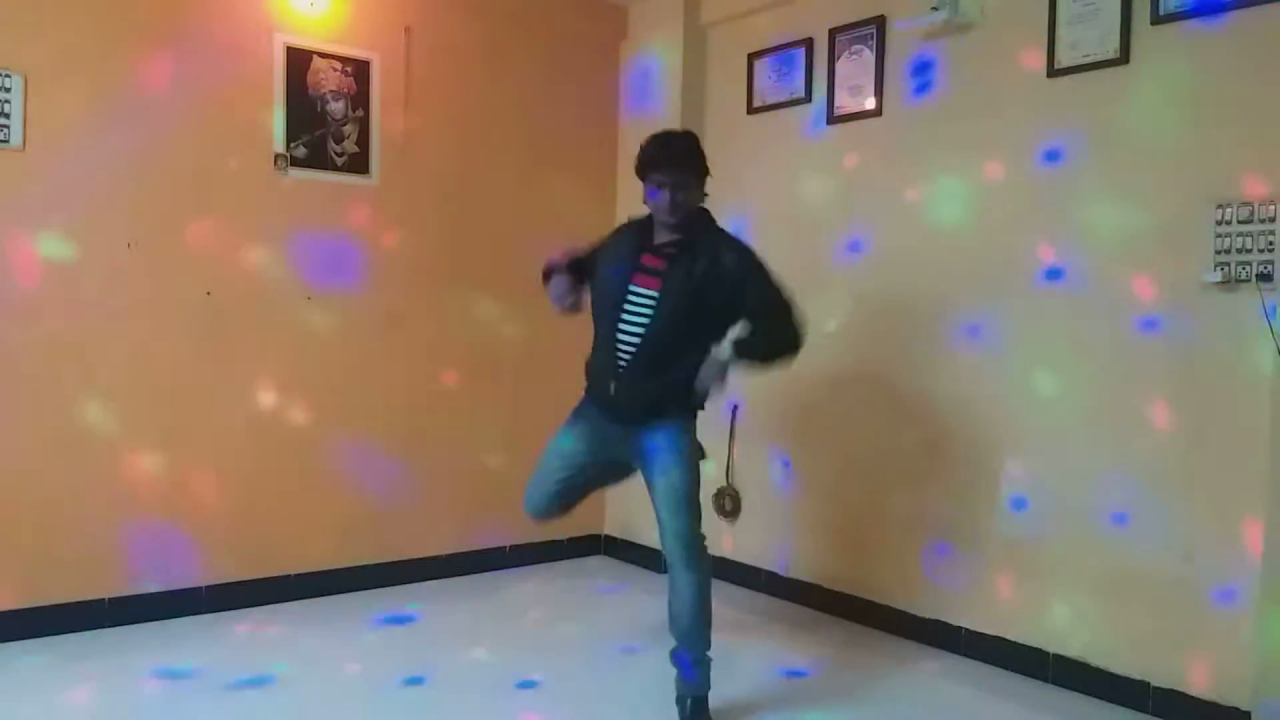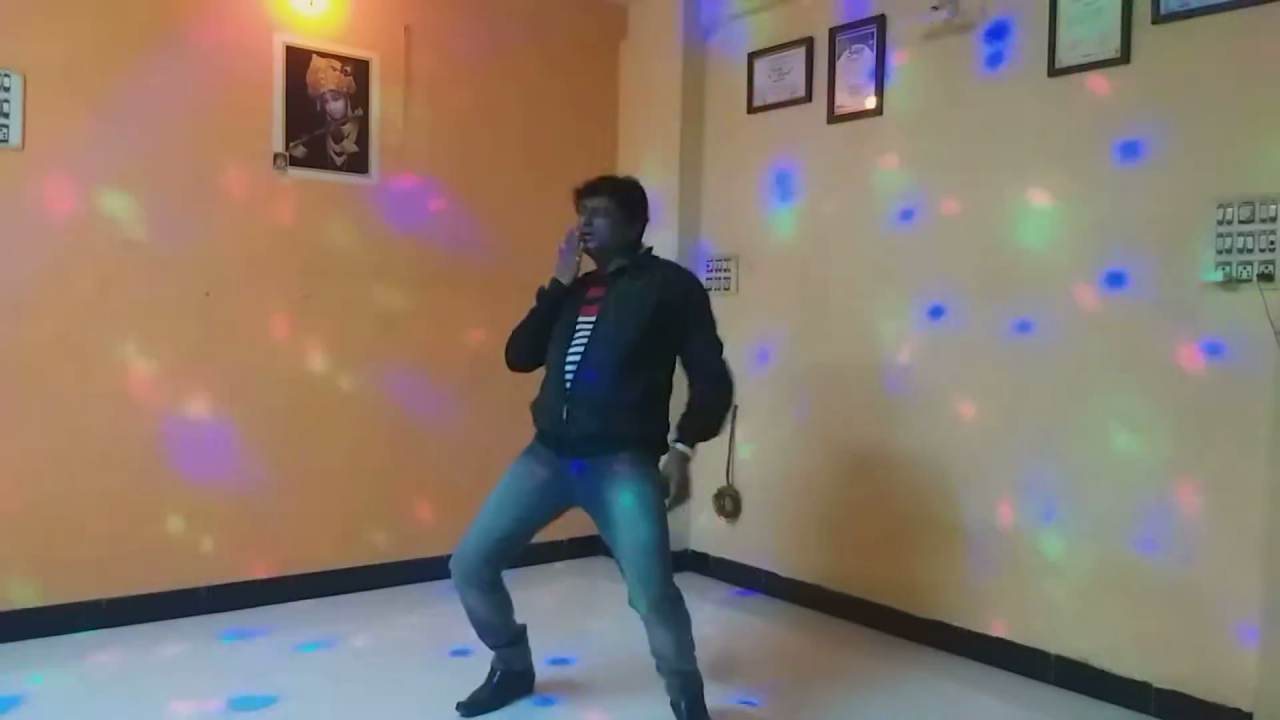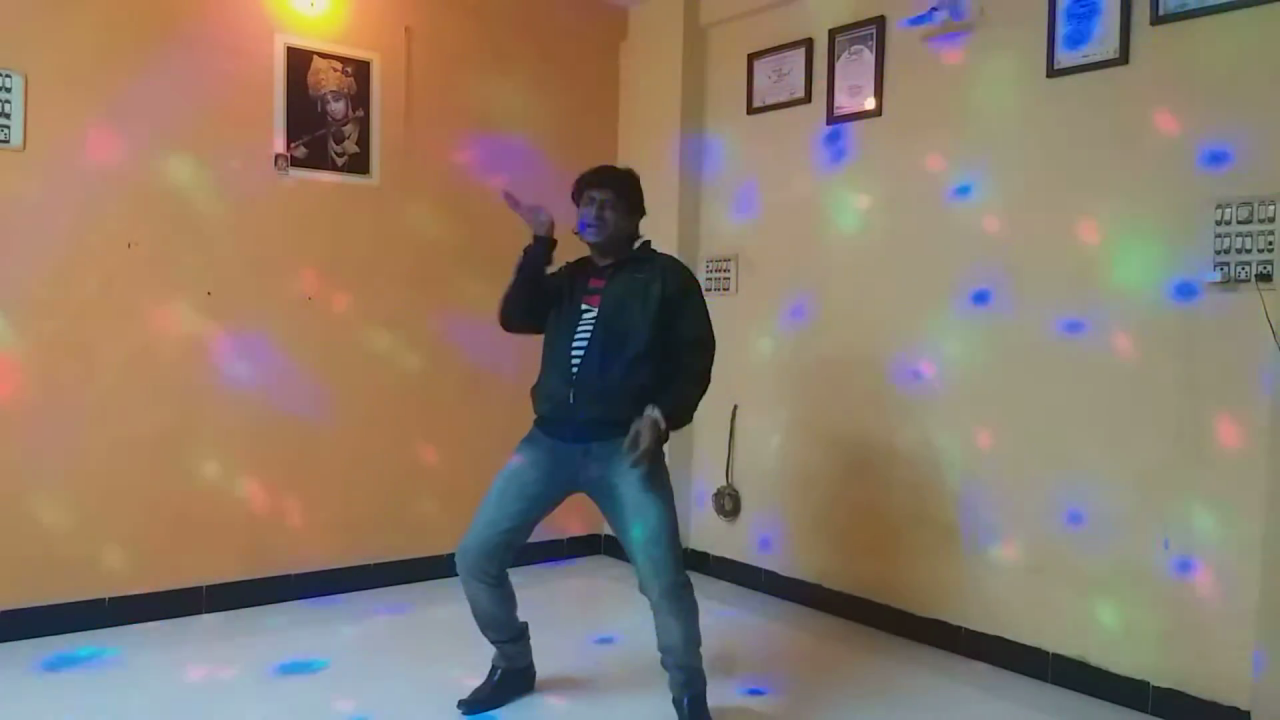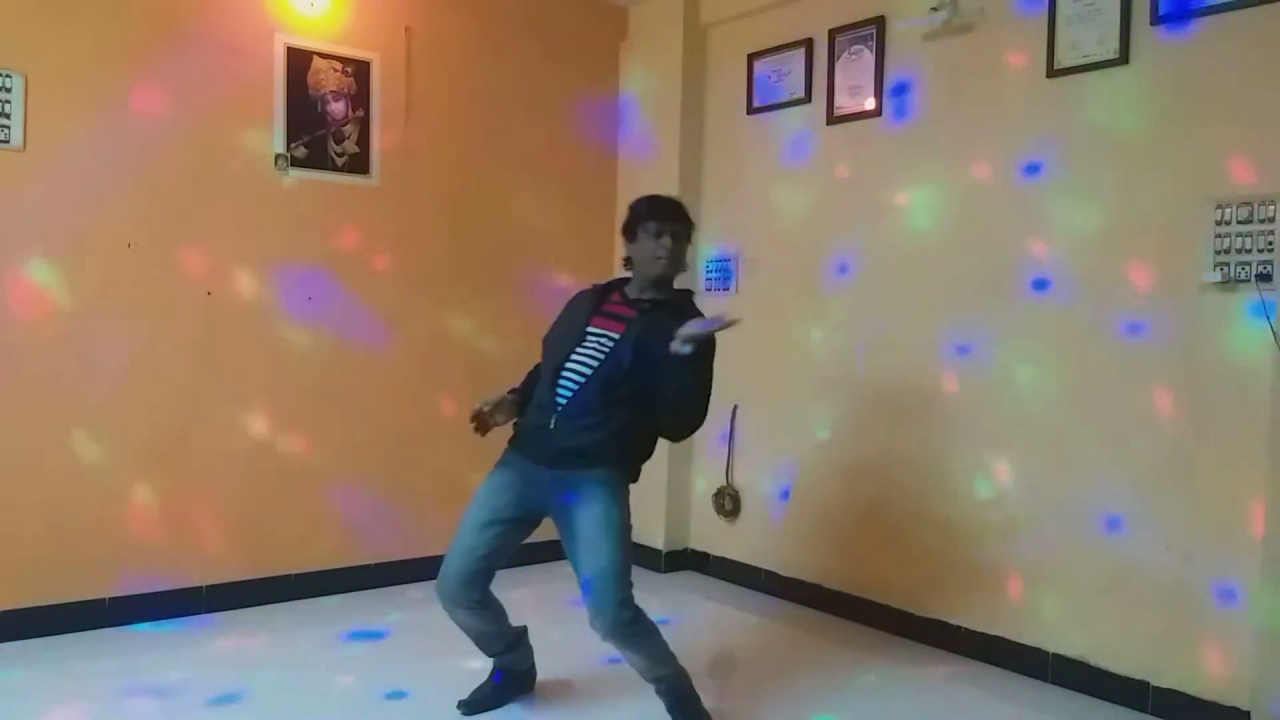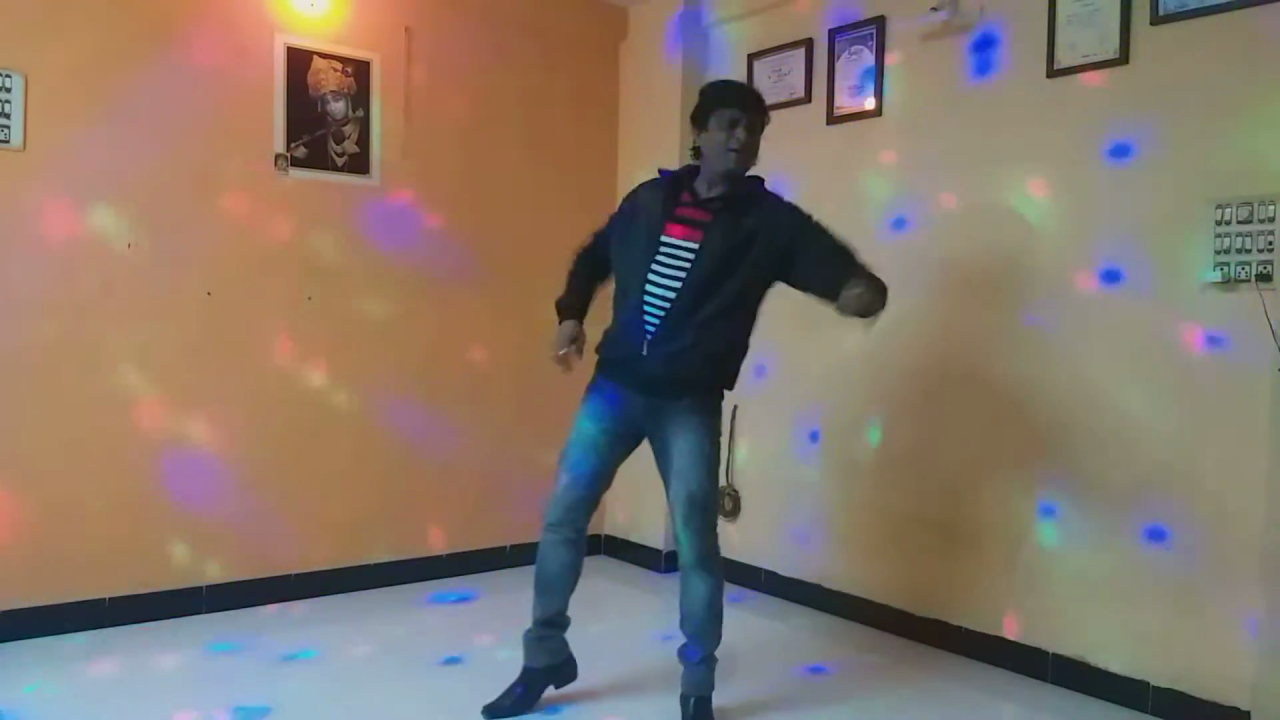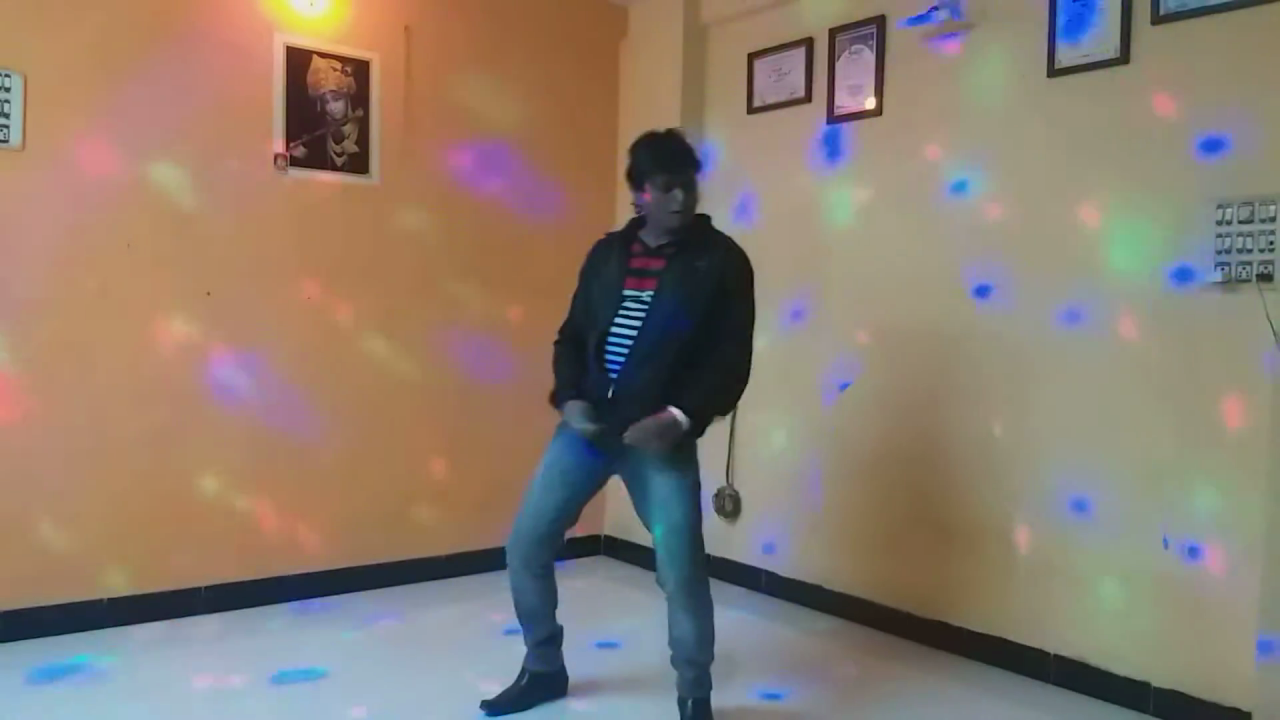
dt=0.7s
person 1, frame 1
left shoulder: (725, 259)
right shoulder: (628, 238)
left elbow: (782, 333)
right elbow: (578, 266)
left wrist: (737, 343)
right wrist: (558, 275)
left hip: (665, 421)
right hip: (602, 408)
left knee: (681, 550)
right knee: (542, 503)
right ankle: (622, 470)
person 1, frame 2
left shoulder: (669, 285)
right shoulder: (574, 292)
left elbow: (710, 375)
right elbow: (519, 357)
left wrist: (683, 448)
right wrist: (556, 287)
left hip: (622, 462)
right hip: (548, 454)
left knee: (651, 591)
right knee: (469, 565)
right ankle: (513, 668)
person 1, frame 3
left shoulder: (665, 277)
right shoulder: (566, 280)
left elbow: (696, 358)
right elbow: (513, 317)
left wrist: (661, 413)
right wrist: (538, 243)
left hip: (624, 446)
right hip: (548, 441)
left knee: (664, 576)
right knee: (476, 557)
right ankle: (513, 664)
person 1, frame 4
left shoulder: (686, 326)
right shoulder: (585, 303)
left elbow: (679, 424)
left wrist: (685, 350)
right wrist: (512, 401)
left hip: (595, 479)
right hip: (523, 463)
left knee: (610, 612)
right knee: (456, 586)
right ankle: (514, 666)
person 1, frame 5
left shoulder: (771, 218)
right shoulder: (652, 196)
left elbow: (840, 272)
right elbow: (595, 255)
left wrist: (859, 291)
right wrist: (571, 315)
left hip: (690, 401)
right hip: (614, 383)
left knee: (695, 541)
right knee: (562, 517)
right ankle: (546, 658)
person 1, frame 6
left shoulder: (722, 261)
right shoulder: (607, 255)
left elbow: (731, 363)
right elbow: (571, 337)
left wrist: (678, 418)
right wrist: (570, 401)
left hip: (662, 438)
right hip: (587, 426)
left knee: (681, 572)
right knee: (526, 546)
right ankle: (544, 669)
